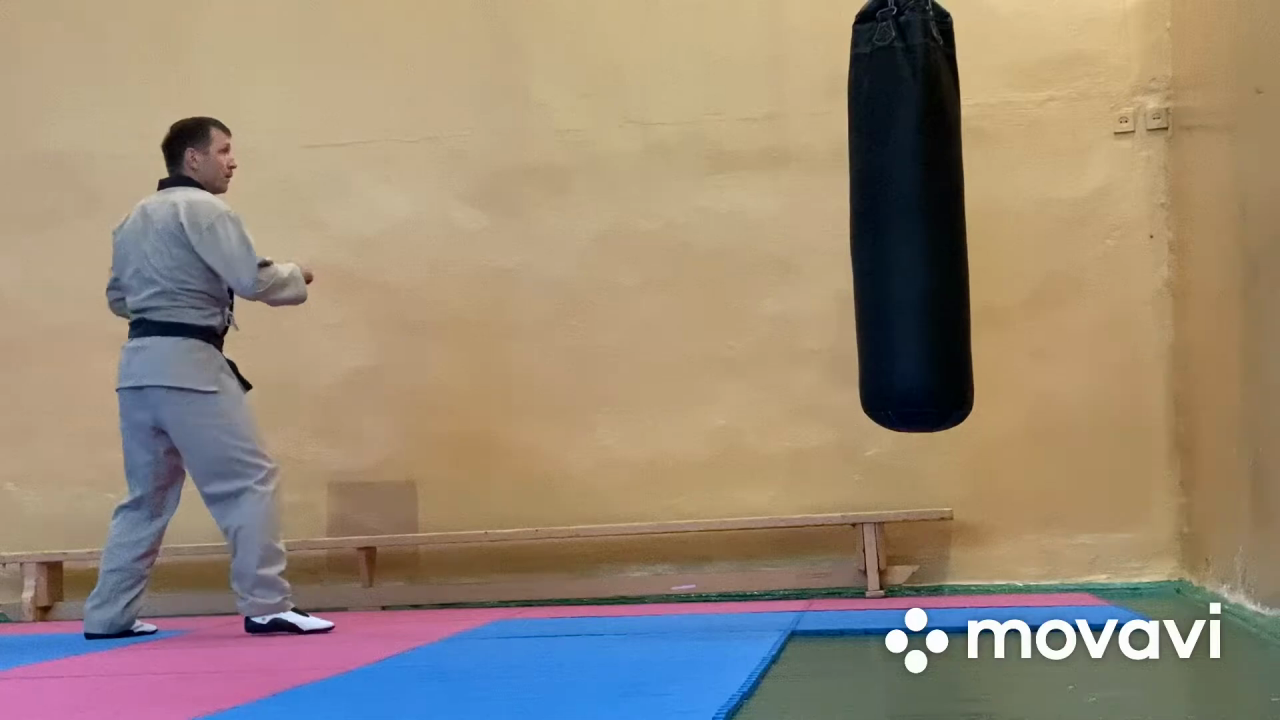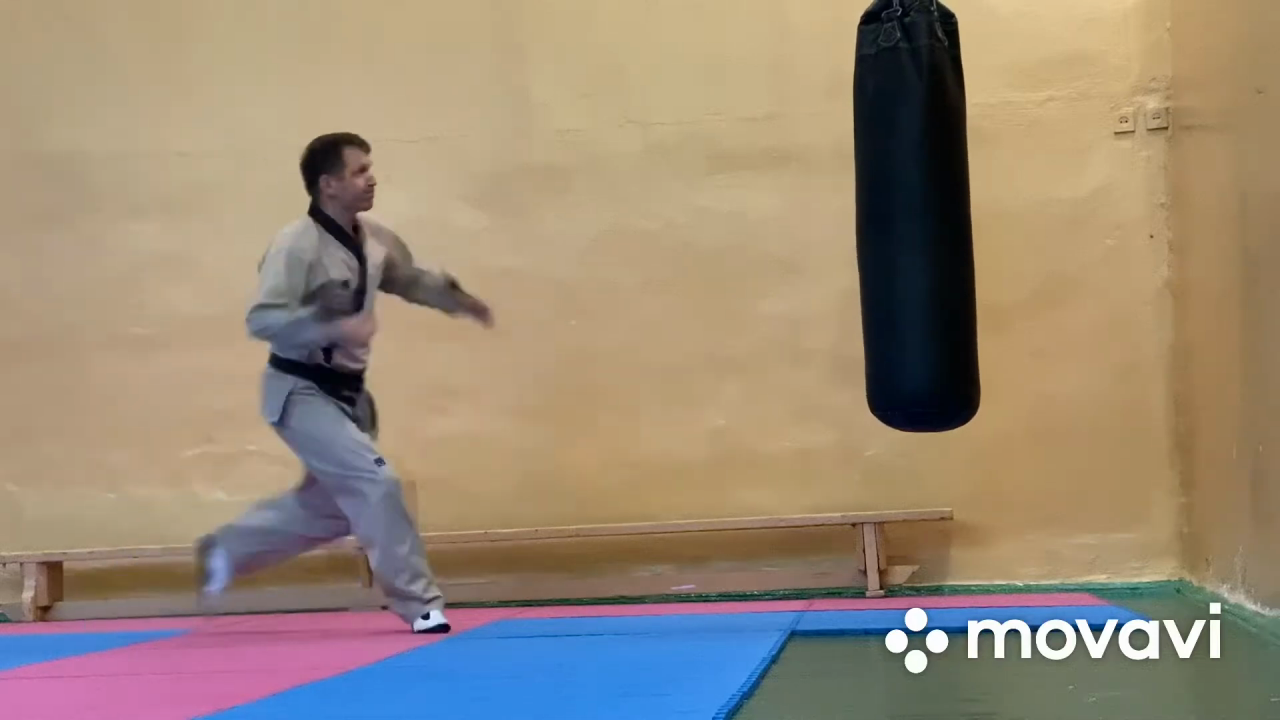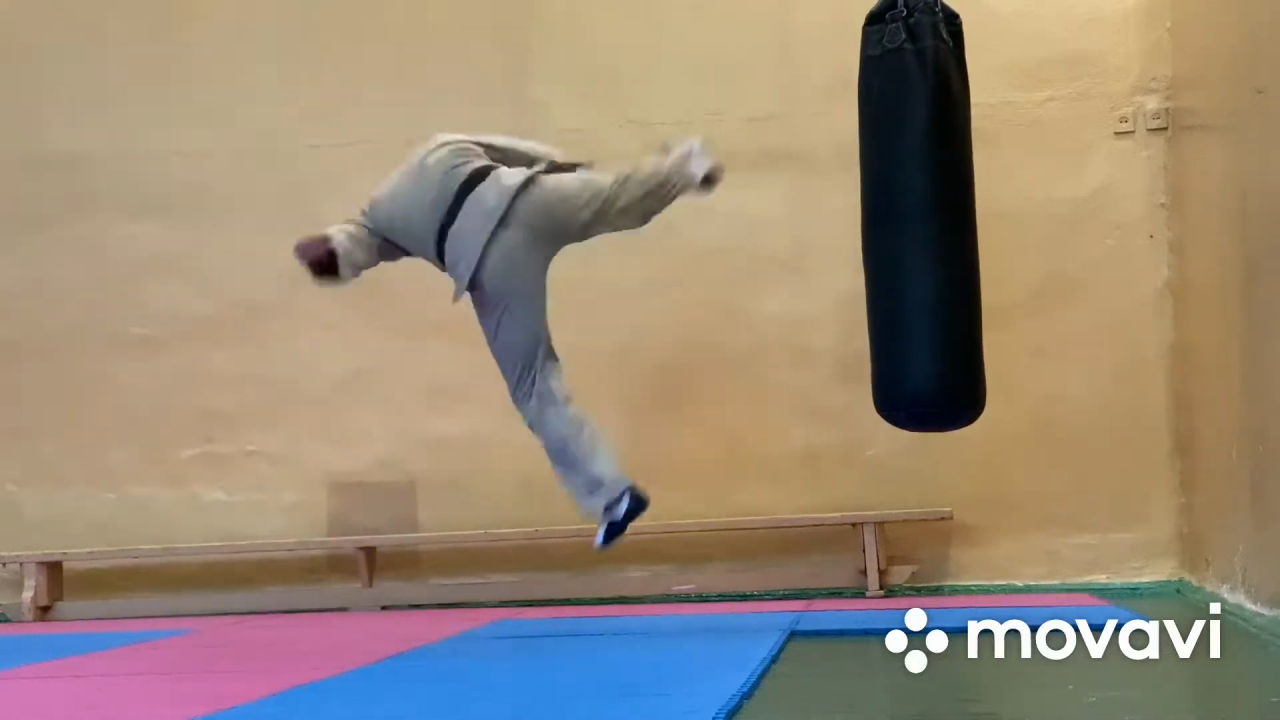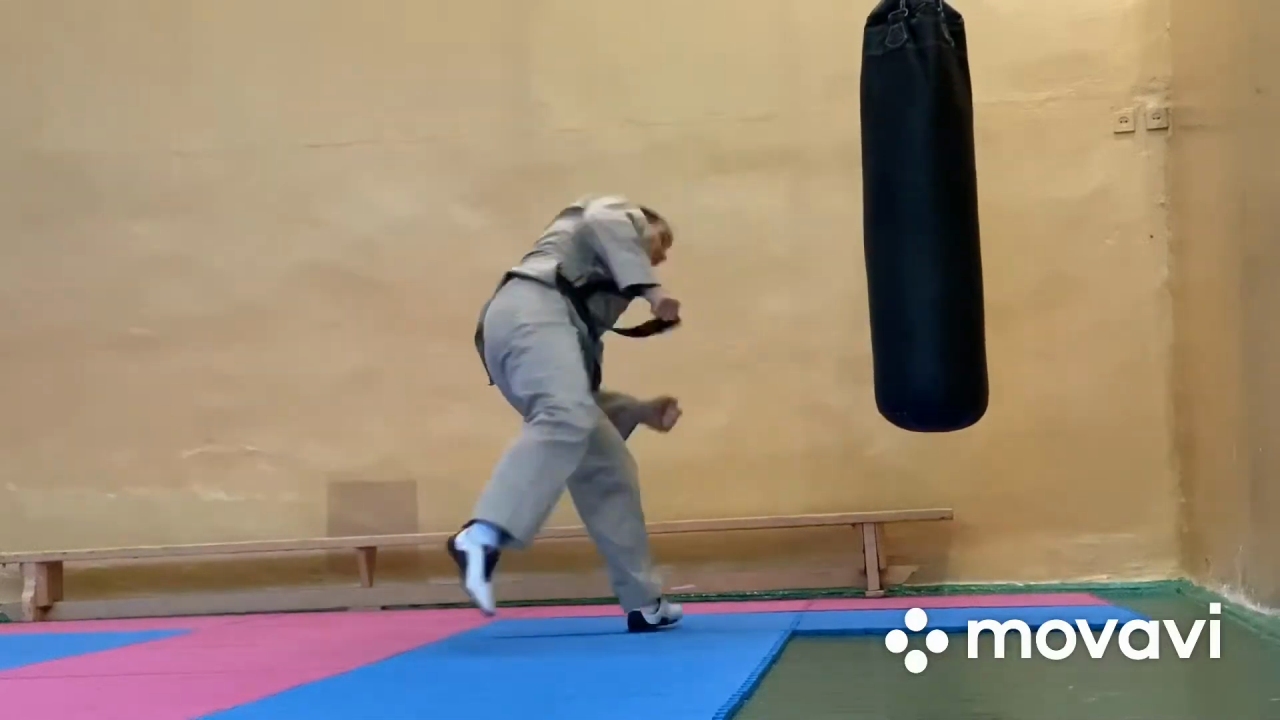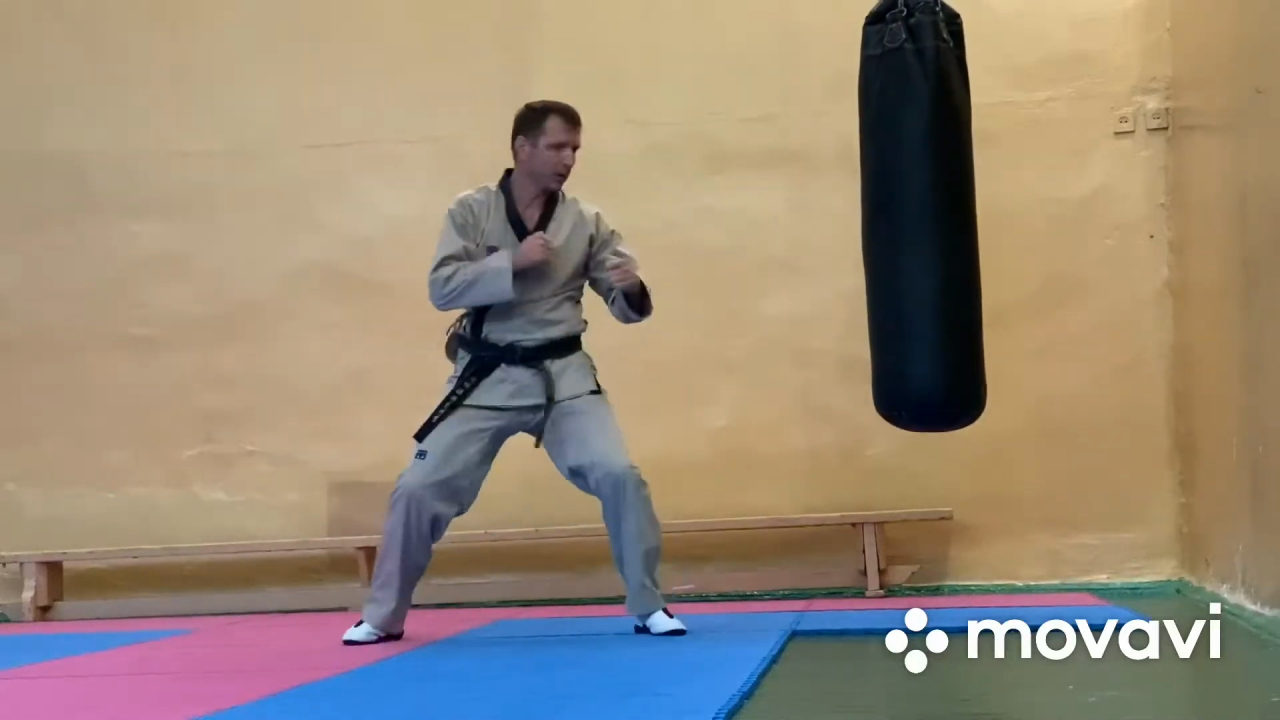
dt=0.5s
person 1, frame 1
left shoulder: (134, 218)
right shoulder: (202, 208)
left elbow: (117, 298)
right elbow: (253, 279)
right wrist: (298, 274)
left hip: (139, 363)
right hip: (188, 364)
left knee: (147, 497)
right knee: (250, 479)
left ankle: (108, 615)
right ankle: (266, 605)
person 1, frame 2
left shoulder: (370, 237)
right shoulder: (296, 246)
left elbow: (413, 280)
right elbow: (263, 319)
left wrist: (460, 301)
right wrist: (336, 330)
left hip: (341, 393)
right hip: (301, 395)
left knee: (331, 506)
right knee: (375, 485)
left ankle: (227, 552)
right ankle: (419, 602)
person 1, frame 3
left shoulder: (377, 212)
right shoulder: (447, 146)
left elbow: (350, 239)
right elbow: (538, 156)
left hip: (488, 259)
right hip: (518, 202)
left knee: (538, 391)
left ankle: (610, 496)
person 1, frame 4
right shoulder: (619, 211)
left elbow: (584, 393)
right elbow: (601, 226)
left wrist: (644, 412)
right wrist: (650, 289)
right hip: (534, 309)
left knee: (608, 470)
right knee: (568, 421)
left ankle: (642, 601)
right ankle: (482, 535)
person 1, frame 5
left shoulder: (587, 221)
right shoulder: (471, 210)
left elbow: (626, 304)
right elbow: (442, 287)
left wrist: (630, 288)
right wrist: (511, 262)
left hip: (560, 375)
right hip: (486, 377)
left knee: (618, 475)
right knee: (420, 488)
left ankle: (647, 605)
right ankle: (385, 614)
